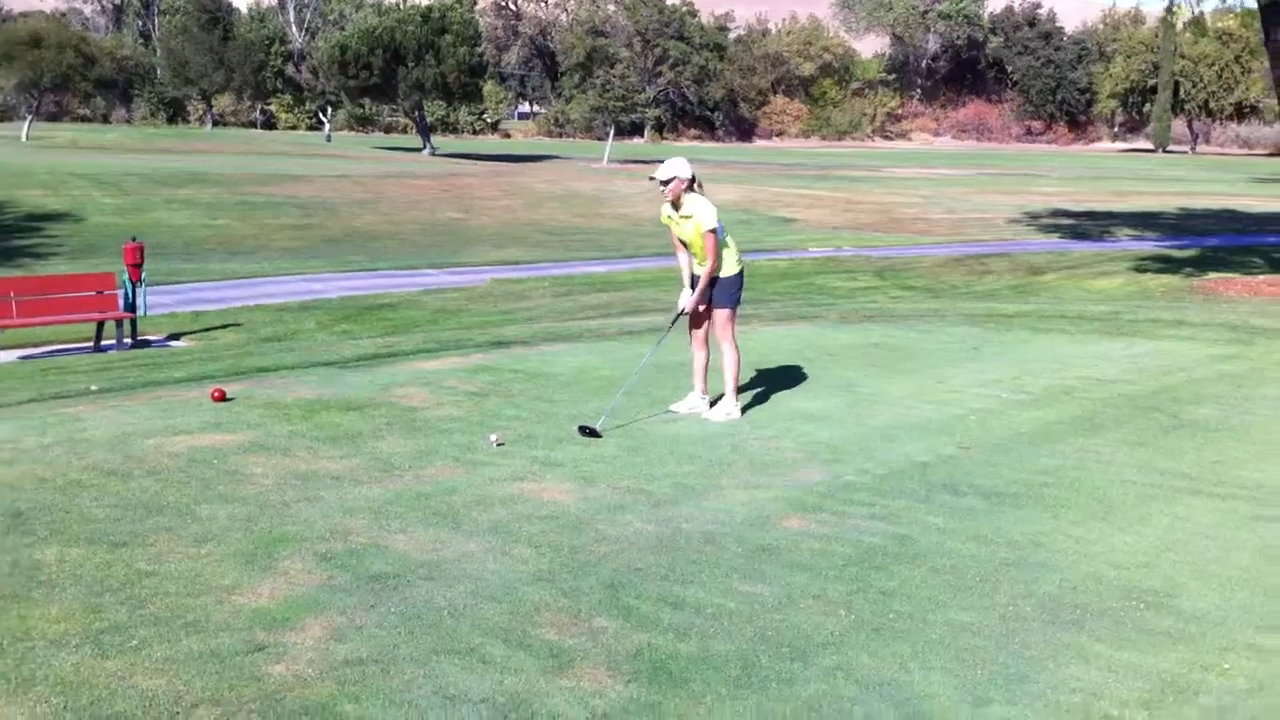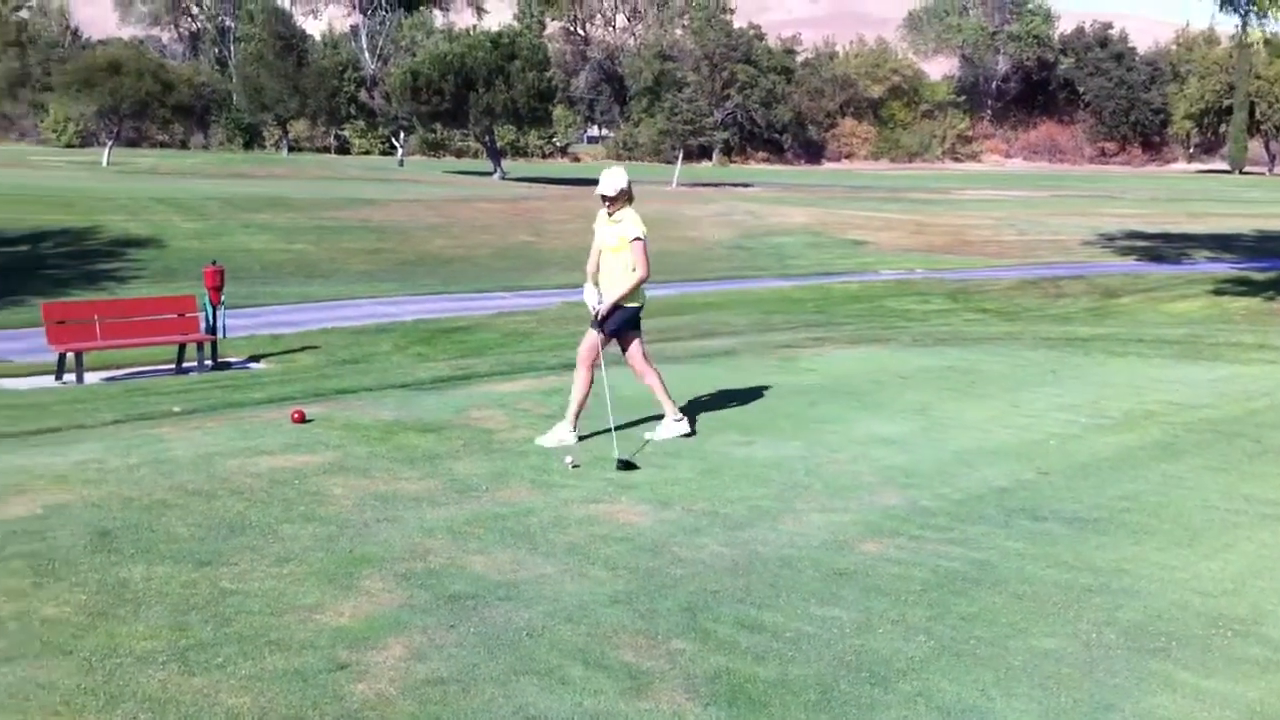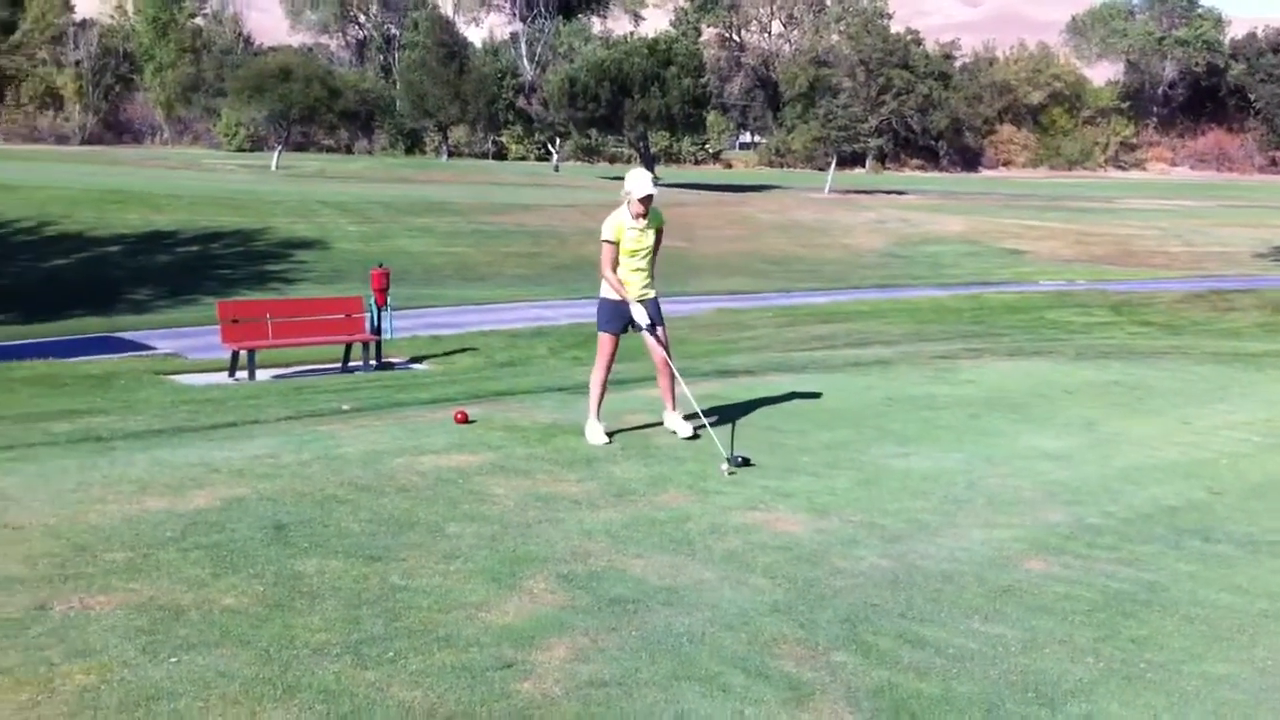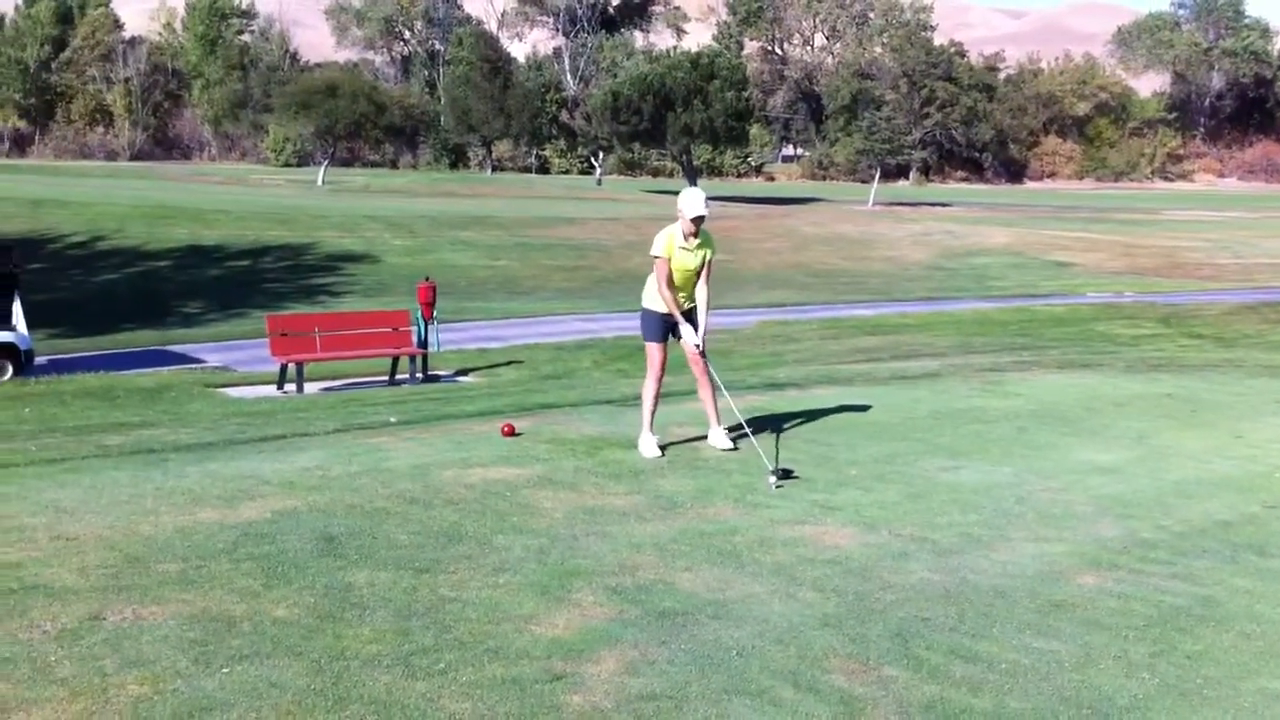
dt=1s
person 1, frame 1
left shoulder: (703, 211)
right shoulder: (668, 210)
left elbow: (713, 261)
right elbow: (681, 251)
left wrist: (696, 297)
right wrist: (686, 288)
left hip: (726, 272)
right hip: (702, 272)
left knee: (724, 336)
right knee: (697, 333)
left ankle: (730, 402)
right ankle: (699, 396)
person 1, frame 2
left shoulder: (631, 224)
right shoulder: (603, 217)
left elbow: (643, 273)
right elbow: (594, 256)
left wrist: (611, 302)
right wrist: (590, 285)
left hip: (623, 303)
right hip: (612, 300)
left knee: (584, 358)
right knee: (638, 361)
left ankle: (568, 428)
right ankle: (675, 418)
person 1, frame 3
left shoulder: (655, 217)
right shoulder: (613, 223)
right elbow: (607, 271)
right wrist: (631, 303)
left hip: (646, 297)
right hip: (615, 298)
left knee: (662, 357)
right knee: (604, 361)
left ankle: (671, 414)
right ankle: (593, 422)
person 1, frame 4
left shoulder: (707, 242)
right shoulder: (665, 239)
left elbow: (702, 285)
right elbow: (663, 287)
left wrist: (701, 325)
right wrist: (682, 324)
left hip: (687, 309)
right hip: (657, 309)
left knee: (700, 368)
right knee: (656, 371)
left ankle: (715, 429)
right ankle: (647, 435)
